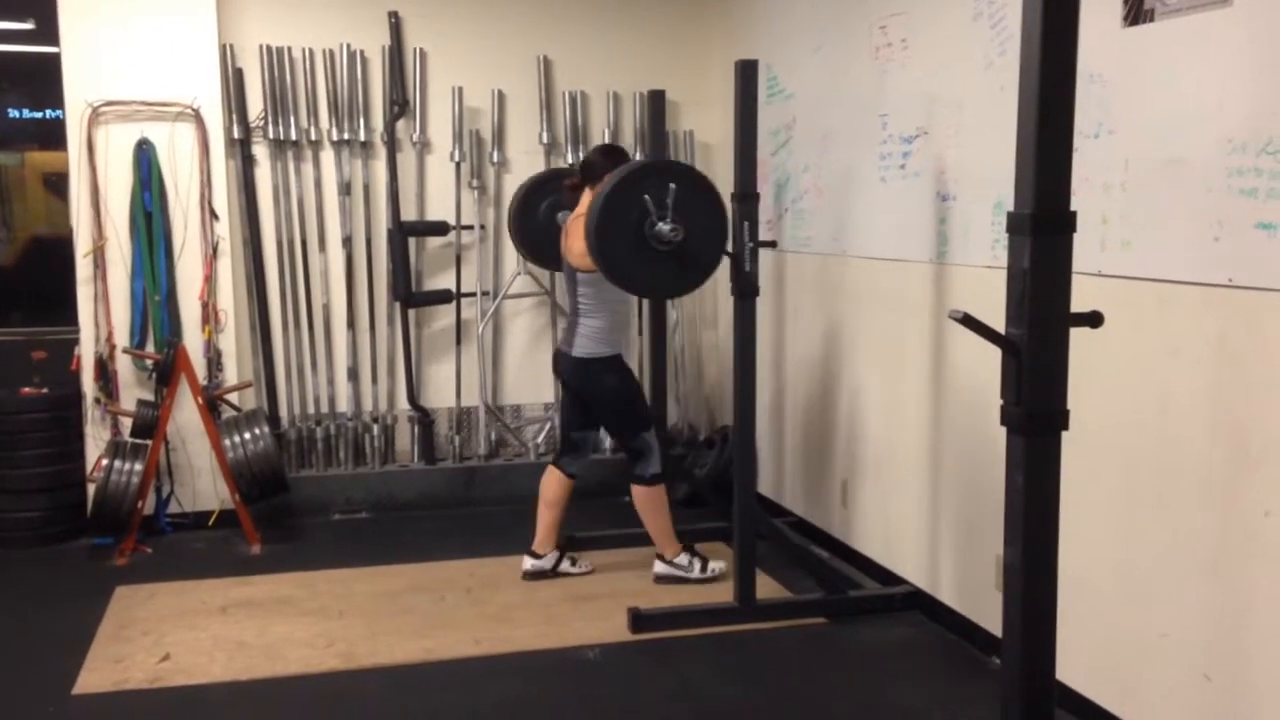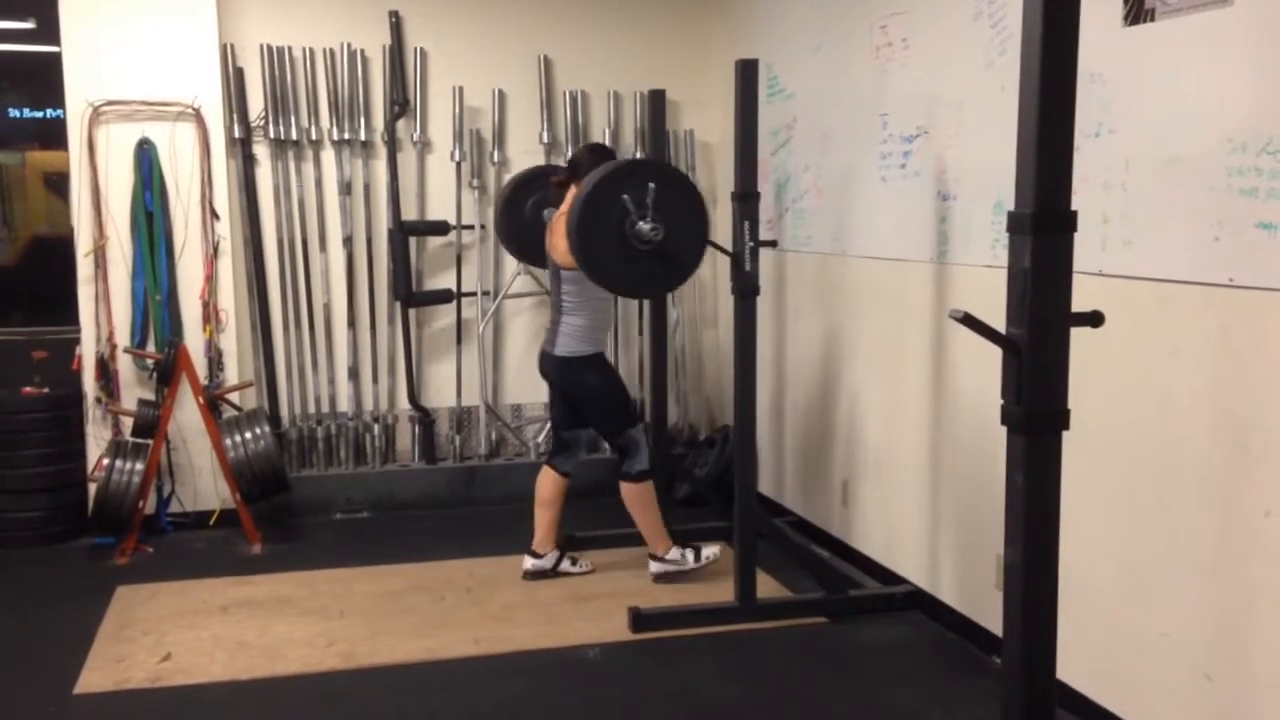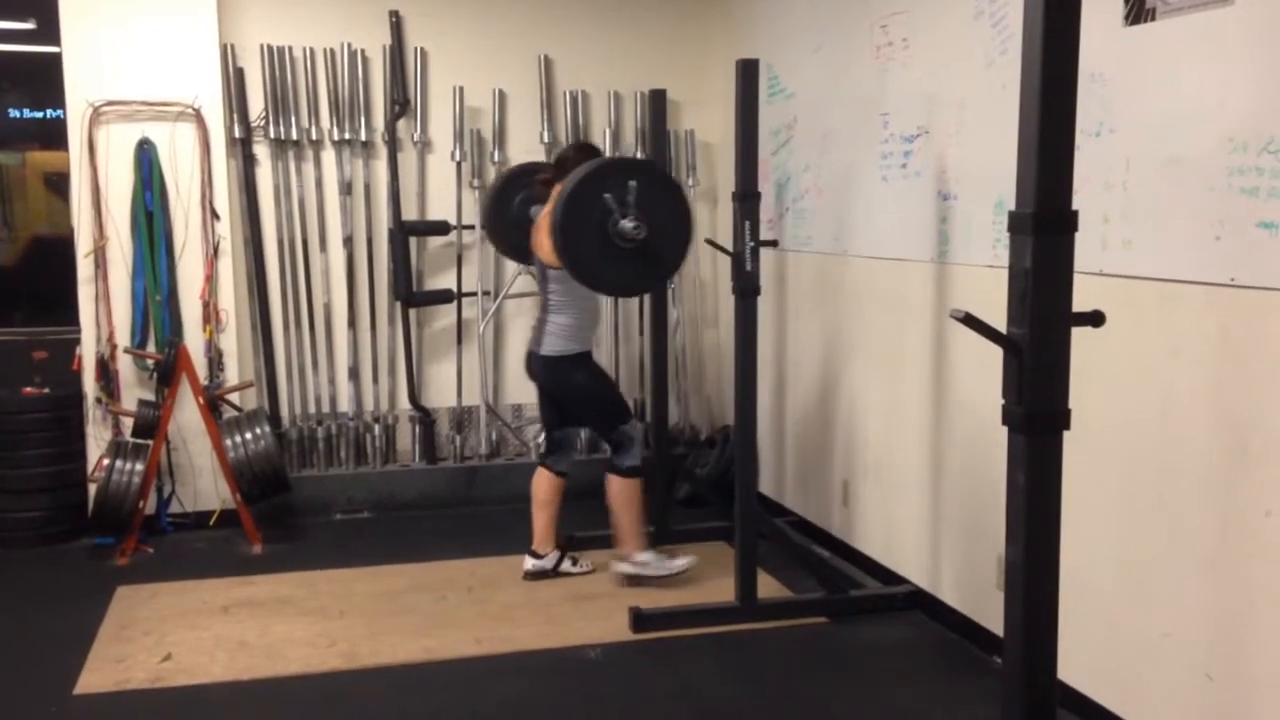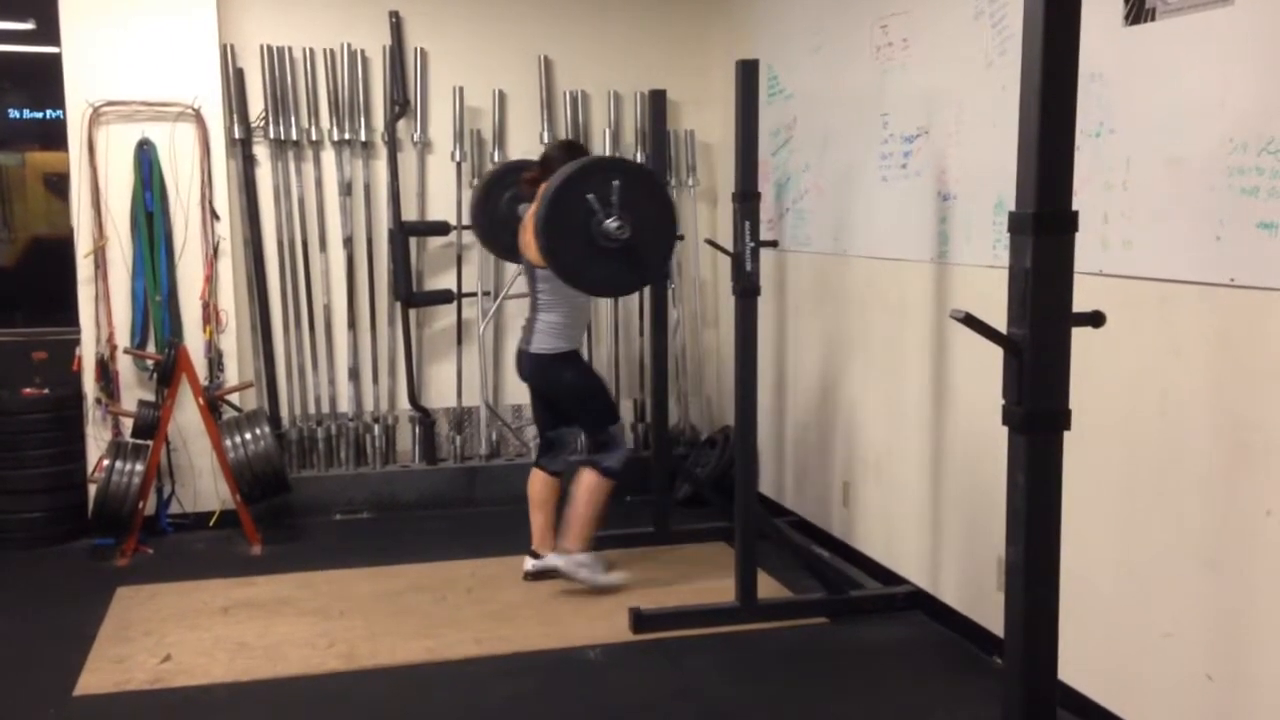
dt=0.1s
person 1, frame 1
left shoulder: (575, 224)
right shoulder: (590, 232)
left hip: (574, 357)
right hip: (596, 361)
left knee: (572, 453)
right knee: (645, 453)
left ankle: (541, 554)
right ankle: (673, 558)
person 1, frame 2
left shoulder: (560, 221)
left hip: (560, 355)
right hip: (580, 360)
left knee: (564, 452)
right knee: (633, 449)
left ankle: (542, 553)
right ankle: (664, 554)
person 1, frame 3
left shoulder: (544, 221)
left hip: (547, 353)
right hip: (567, 358)
left knee: (558, 450)
right knee: (627, 442)
left ankle: (541, 554)
right ankle: (635, 553)
person 1, frame 4
left shoulder: (533, 219)
left hip: (539, 351)
right hip: (556, 356)
left knee: (554, 450)
right knee: (611, 444)
left ankle: (542, 552)
right ankle: (573, 551)
